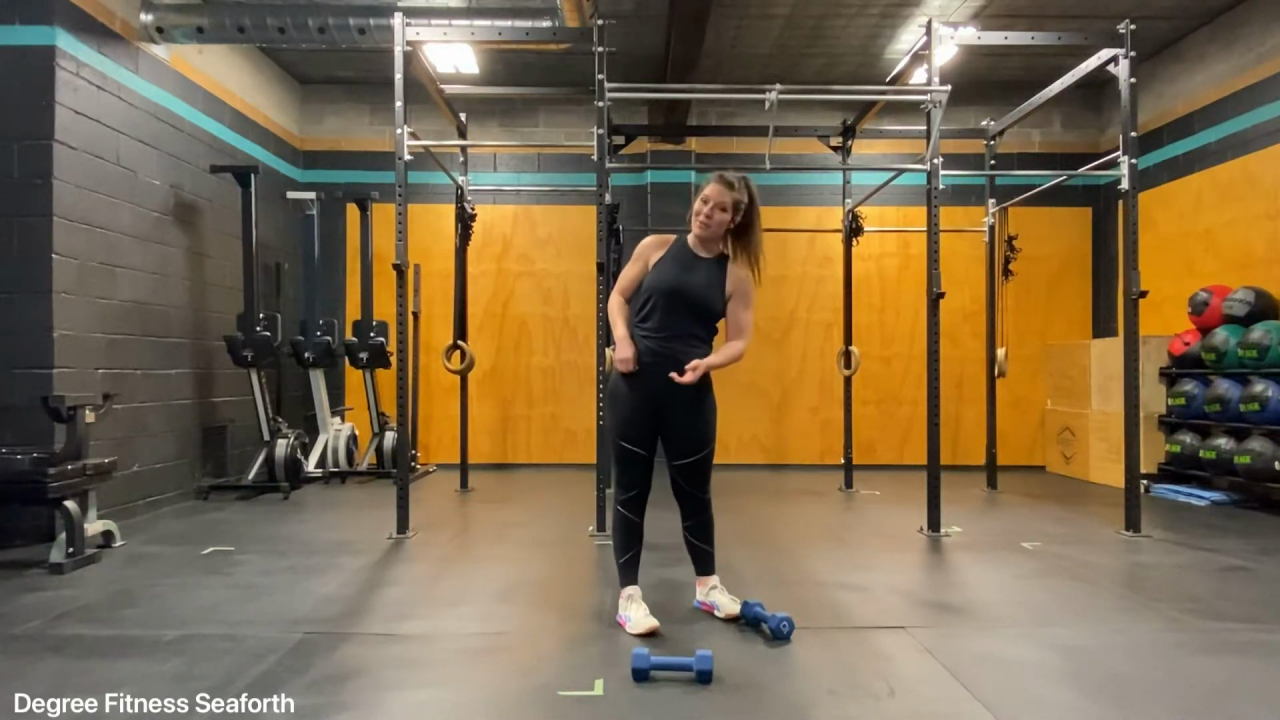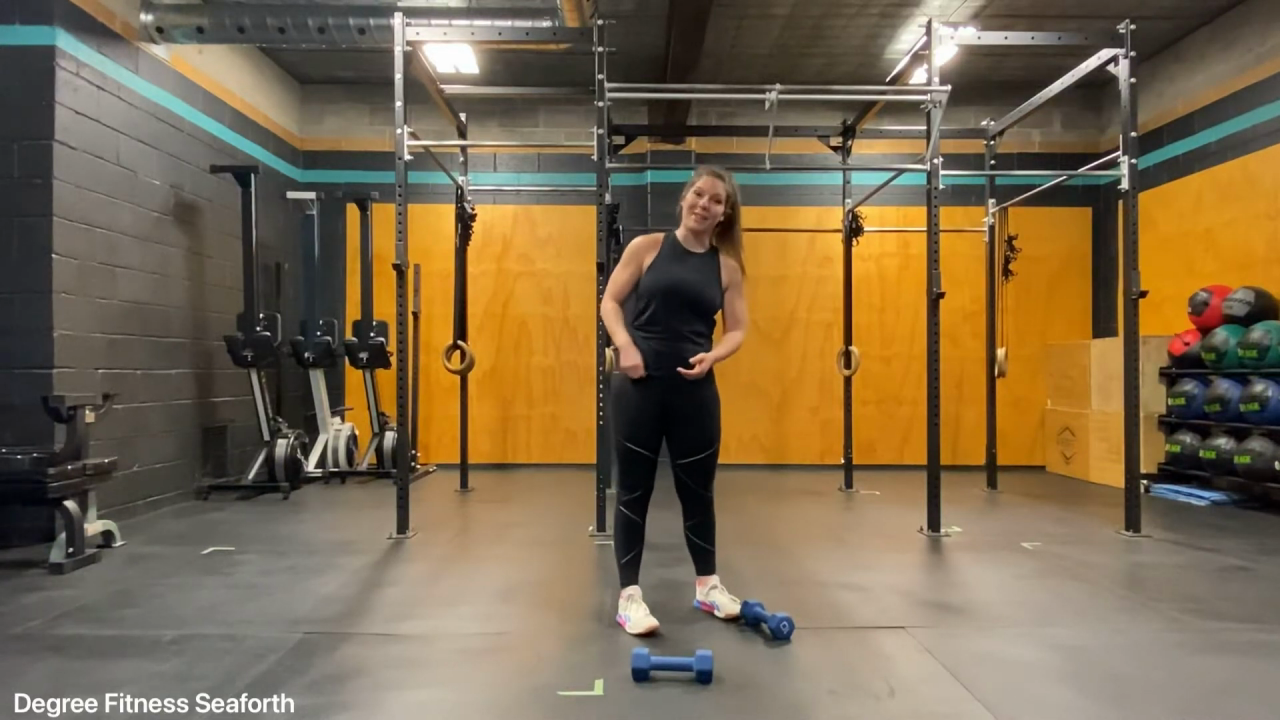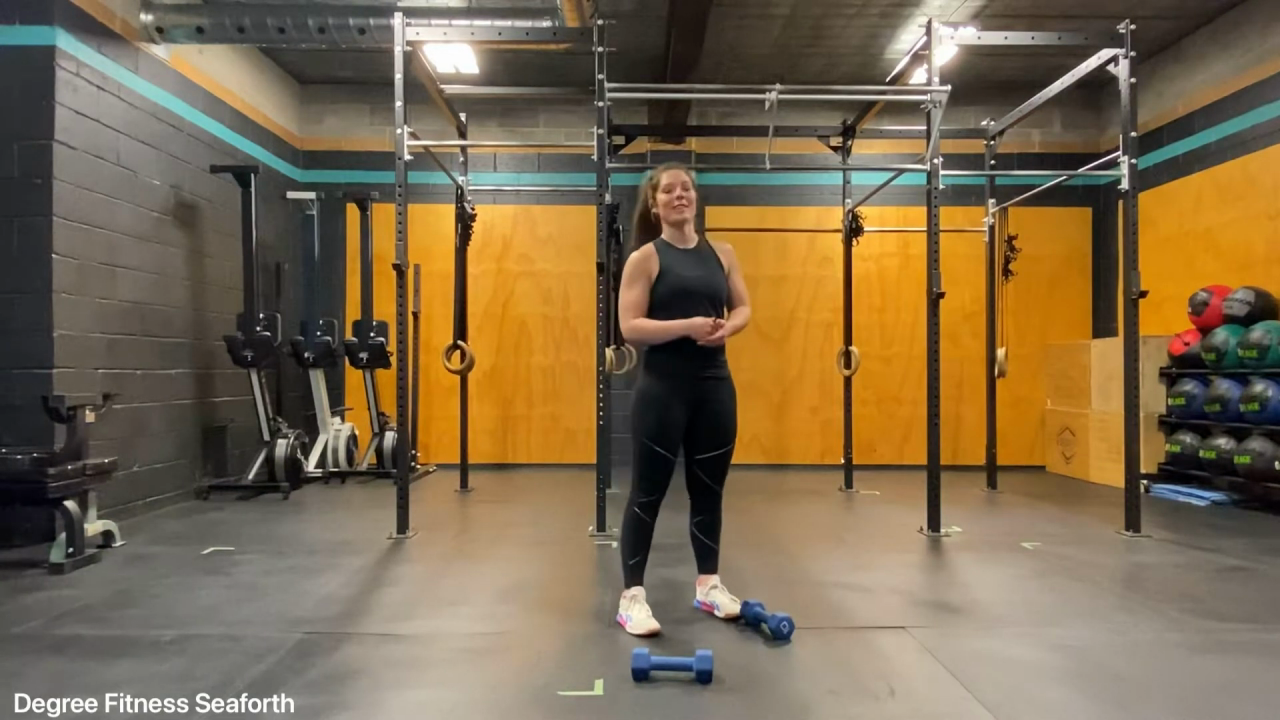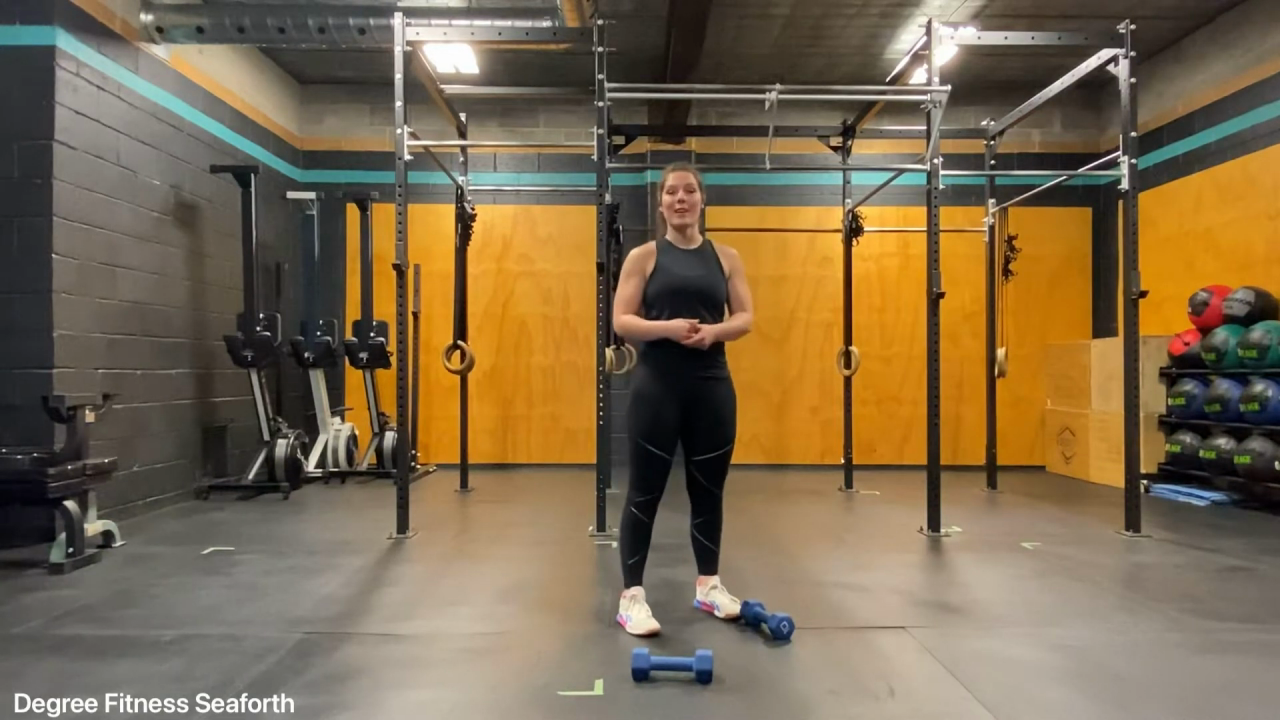
dt=0.5s
person 1, frame 1
left shoulder: (736, 276)
right shoulder: (656, 247)
left elbow: (738, 341)
right elbow: (618, 297)
left wrist: (705, 364)
right wrist: (622, 339)
left hip: (690, 390)
right hip: (634, 383)
left knee: (694, 490)
right knee: (632, 489)
left ankle: (707, 584)
right ankle: (629, 594)
person 1, frame 2
left shoulder: (727, 267)
right shoulder: (647, 247)
left elbow: (737, 330)
right elbow: (610, 301)
left wrist: (711, 357)
right wrist: (626, 346)
left hip: (695, 389)
right hip: (640, 385)
left knee: (698, 490)
right knee: (634, 490)
left ankle: (707, 583)
right ankle: (629, 595)
person 1, frame 3
left shoulder: (721, 254)
right shoulder: (645, 259)
left elbow: (743, 307)
right elbow: (630, 326)
left wrist: (727, 327)
right wrist: (687, 326)
left hip: (714, 384)
right hip: (662, 386)
left knee: (708, 488)
right knee: (648, 491)
left ankle: (708, 584)
right ankle: (632, 596)
person 1, frame 4
left shoulder: (726, 257)
right shoulder: (644, 256)
left elbow: (745, 317)
right elbow: (621, 320)
left wrist: (715, 330)
right wrist: (668, 328)
left hip: (712, 385)
right hip: (656, 384)
left knee: (708, 489)
right knee: (645, 490)
left ankle: (708, 584)
right ankle: (632, 595)
